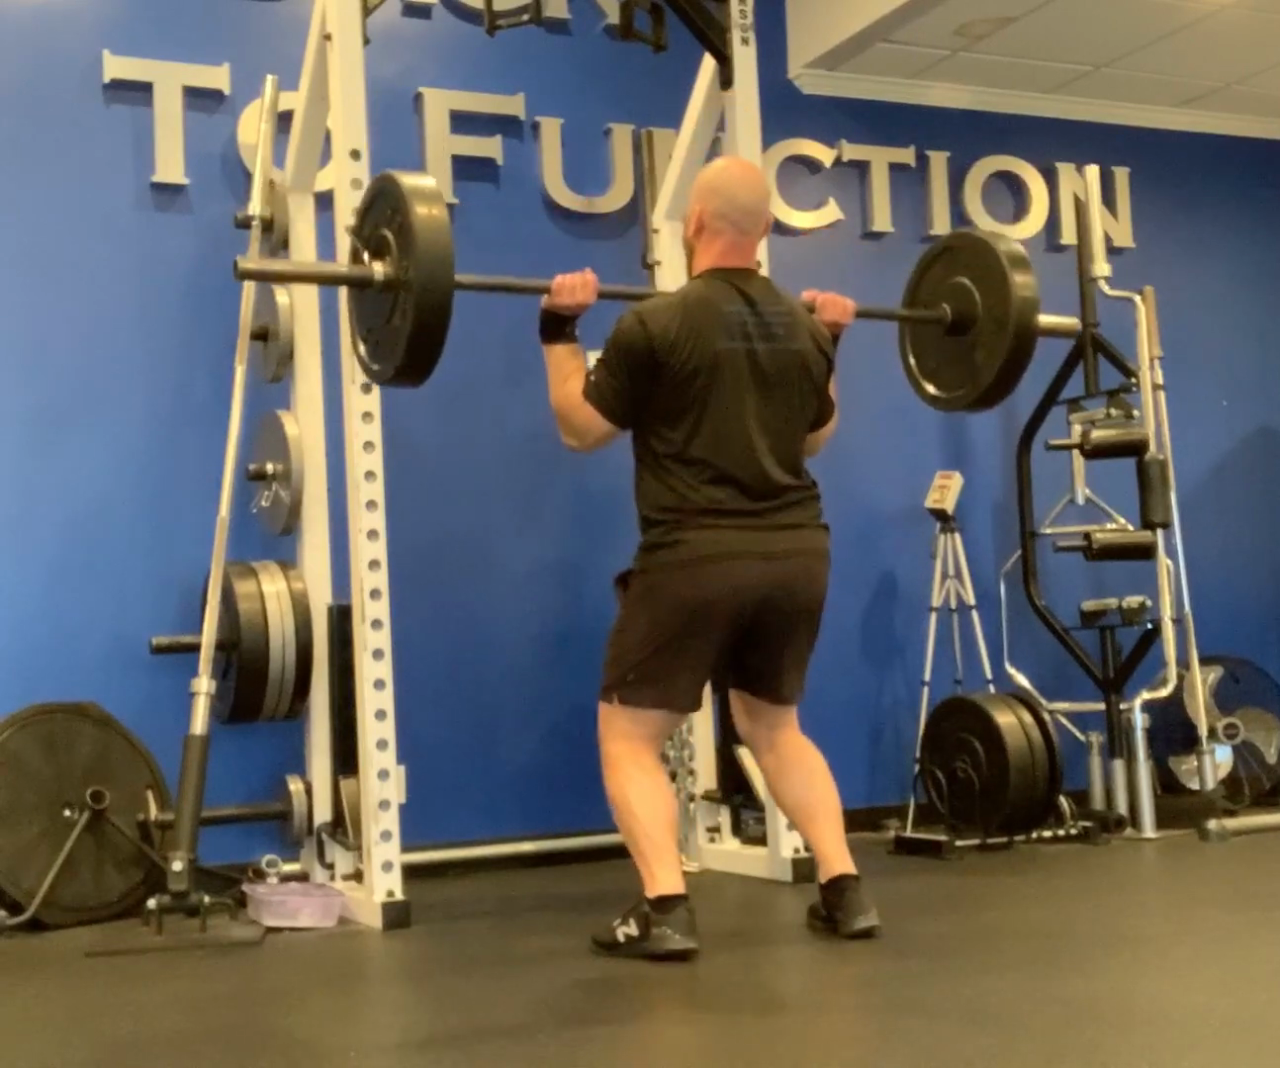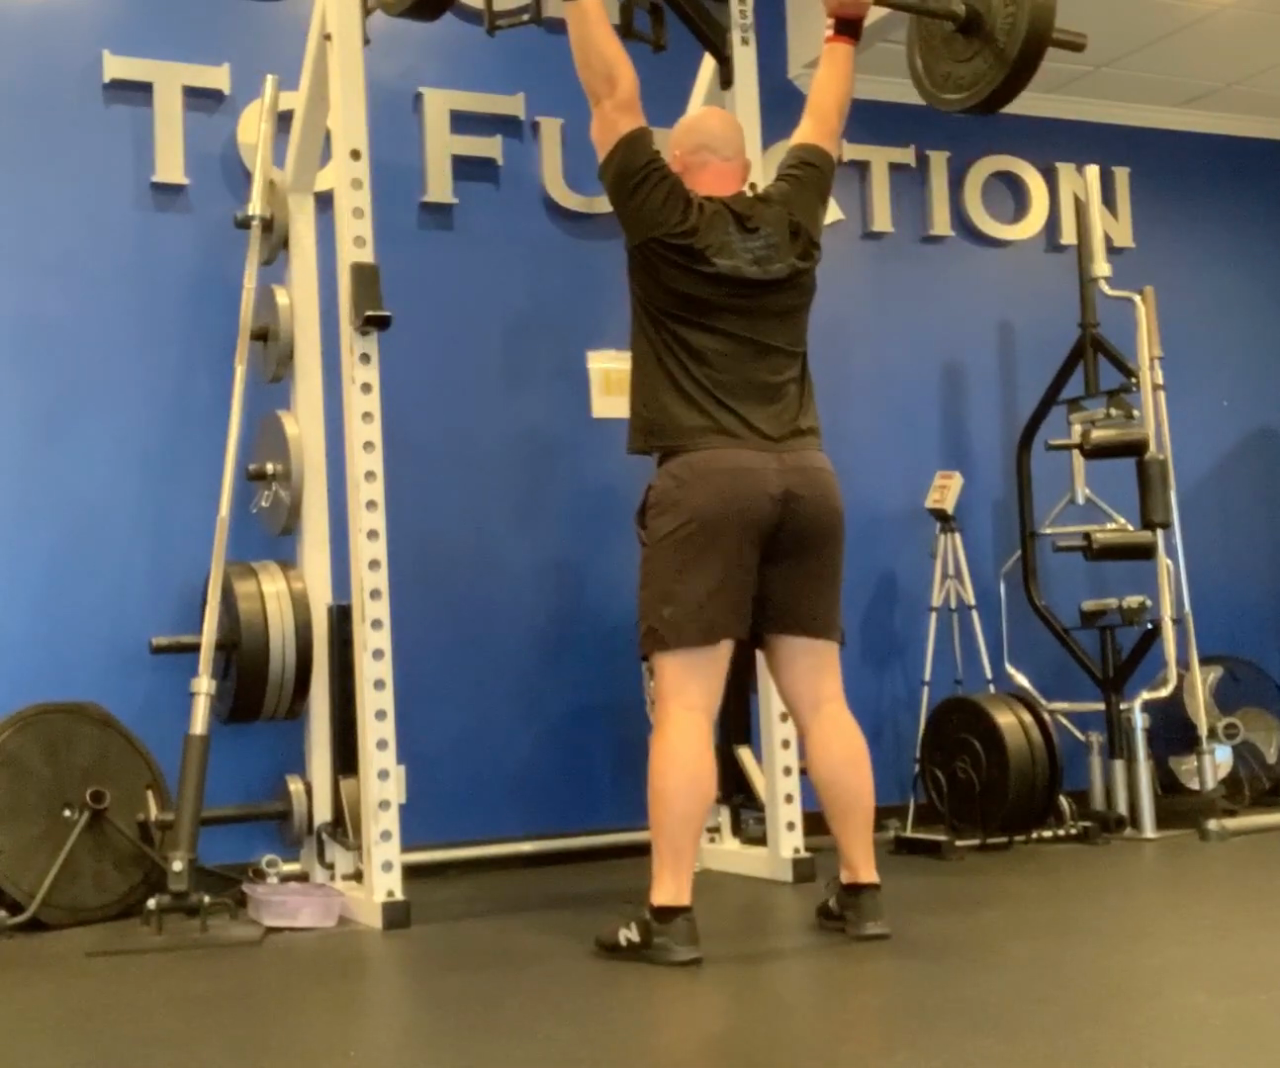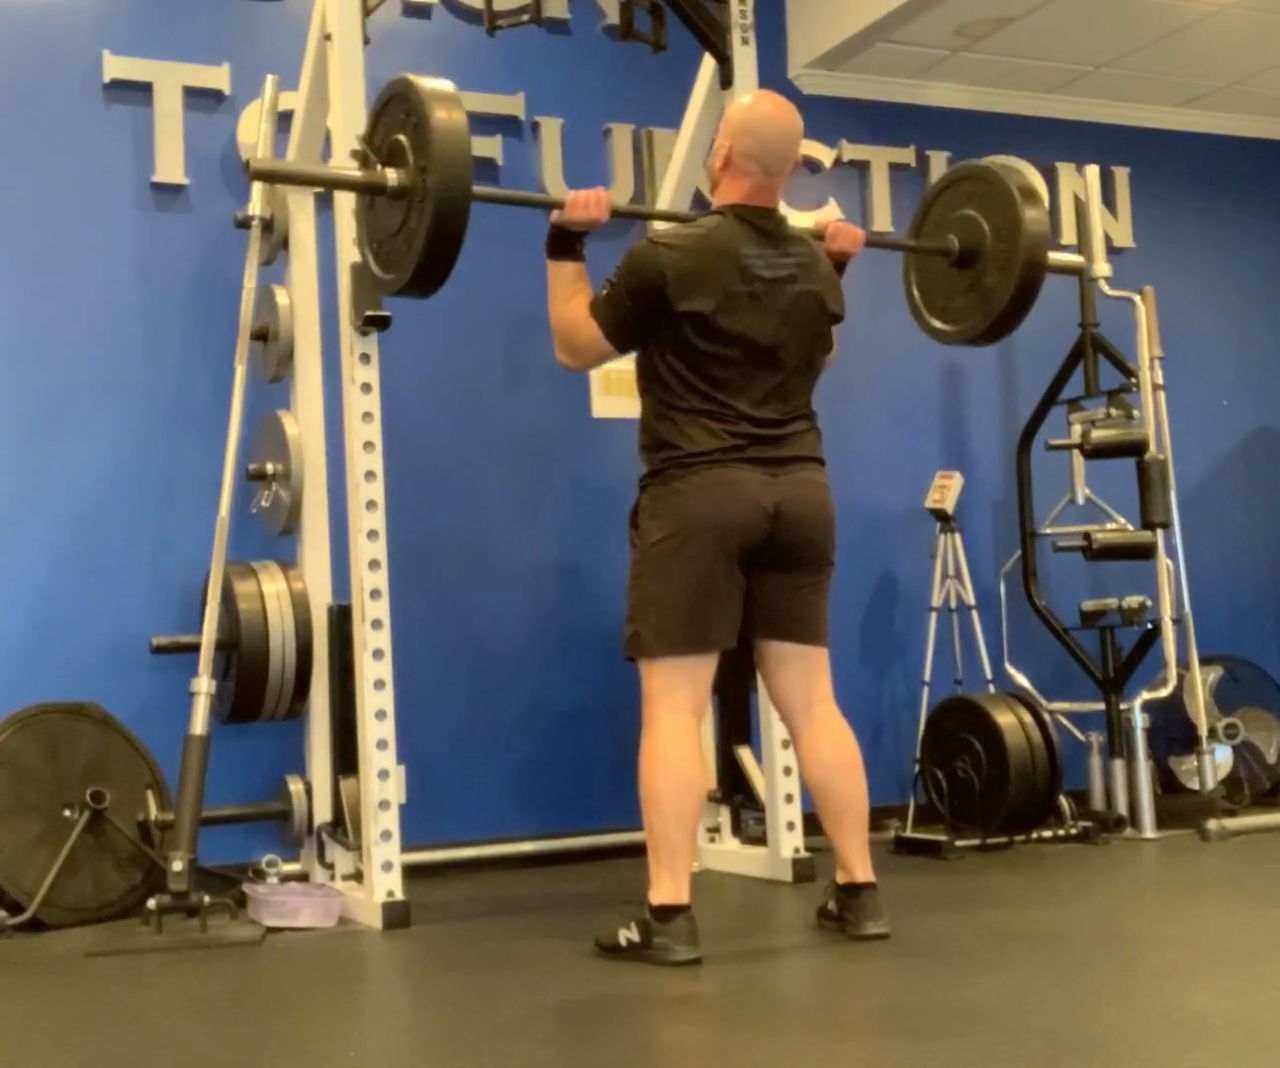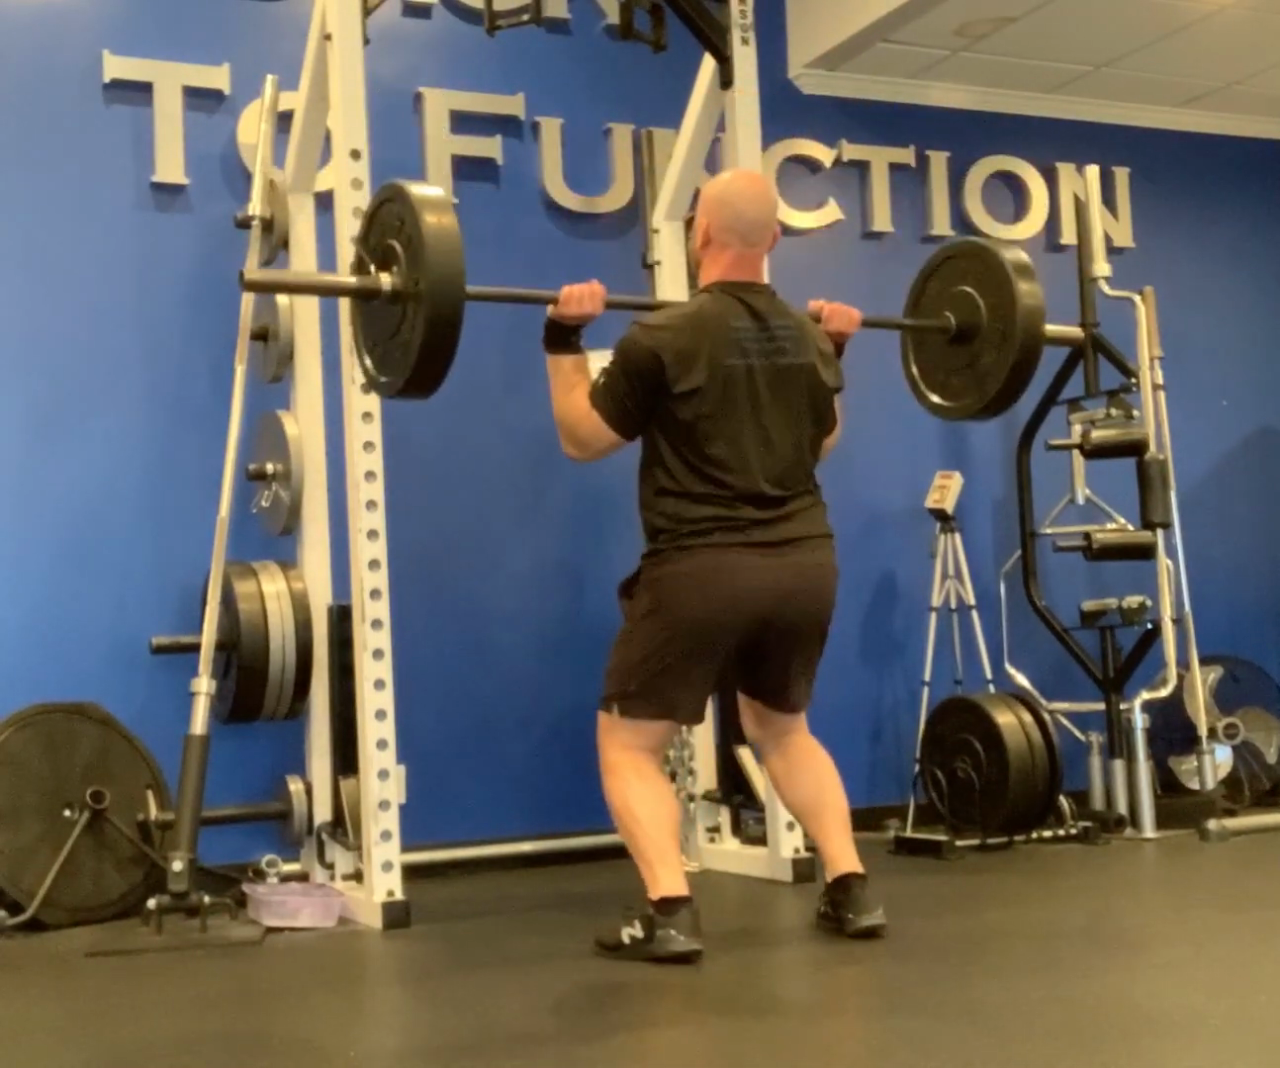
dt=1s
person 1, frame 1
left shoulder: (657, 325)
right shoulder: (800, 327)
left elbow: (581, 429)
left wrist: (559, 330)
left hip: (694, 561)
right hip: (797, 556)
left knee: (629, 739)
right knee: (774, 730)
left ankle: (666, 908)
right ankle: (845, 888)
person 1, frame 2
left shoulder: (663, 220)
right shoulder: (792, 219)
left elbow: (613, 98)
right elbow: (822, 121)
left hip: (708, 482)
right hip: (804, 479)
left knee: (685, 704)
right knee: (820, 698)
left ankle: (669, 916)
right ankle: (862, 890)
person 1, frame 3
left shoulder: (670, 254)
right shoulder: (815, 266)
left elbow: (575, 345)
left wrist: (567, 241)
left hip: (699, 494)
right hip: (799, 490)
left knee: (673, 705)
right knee: (811, 700)
left ankle: (668, 915)
right ankle: (860, 891)
person 1, frame 4
left shoulder: (664, 337)
right shoulder: (807, 337)
left elbow: (583, 438)
left wrist: (564, 339)
left hip: (703, 570)
right hip: (805, 564)
left knee: (626, 746)
right knee: (784, 734)
left ankle: (671, 911)
right ankle: (851, 886)
